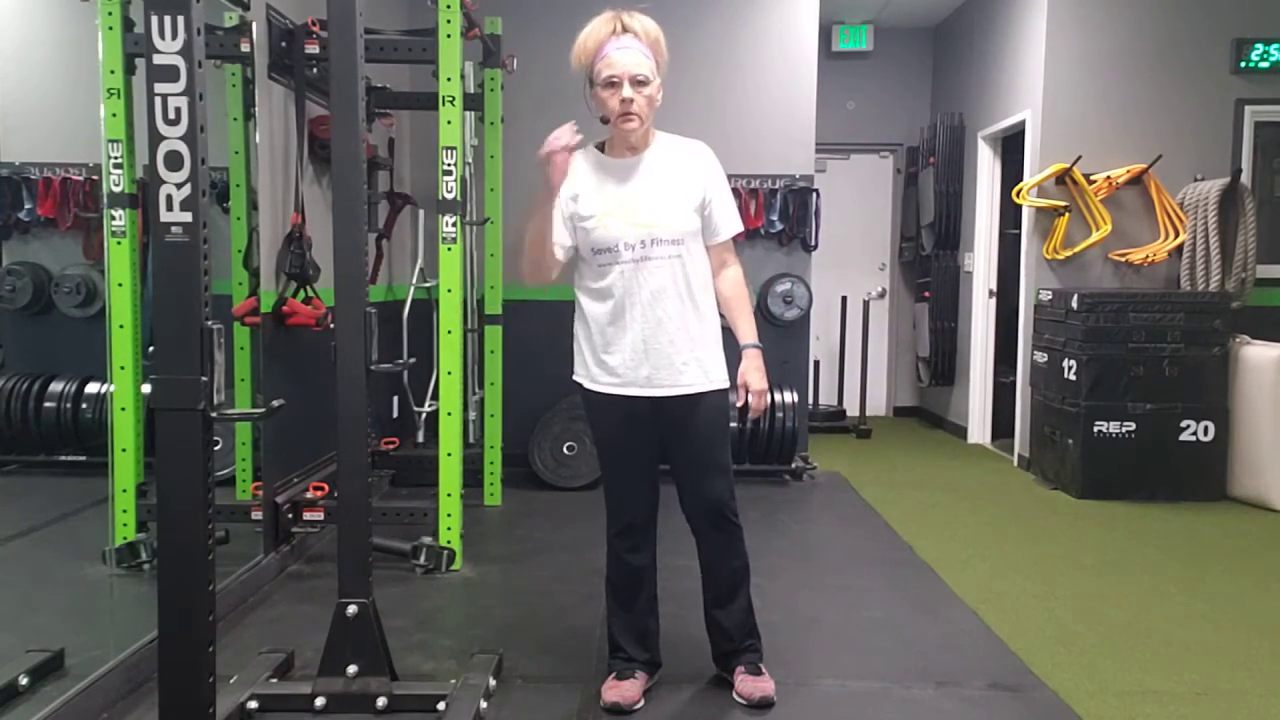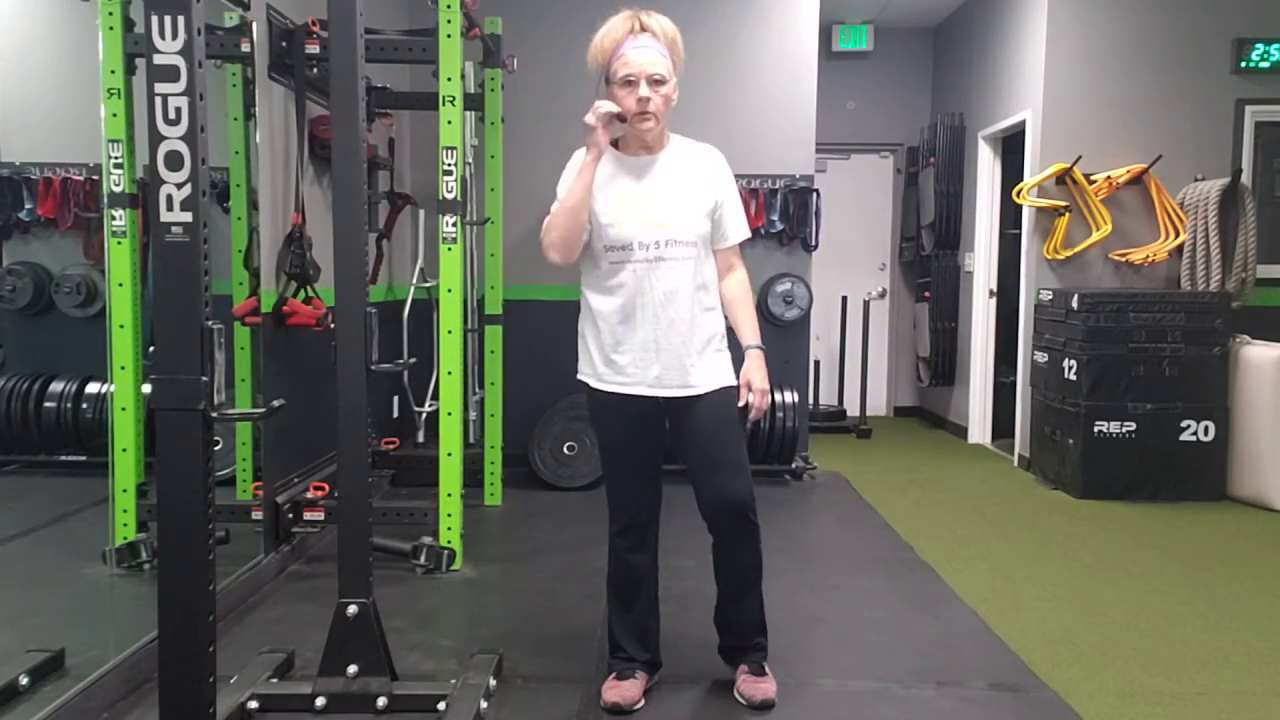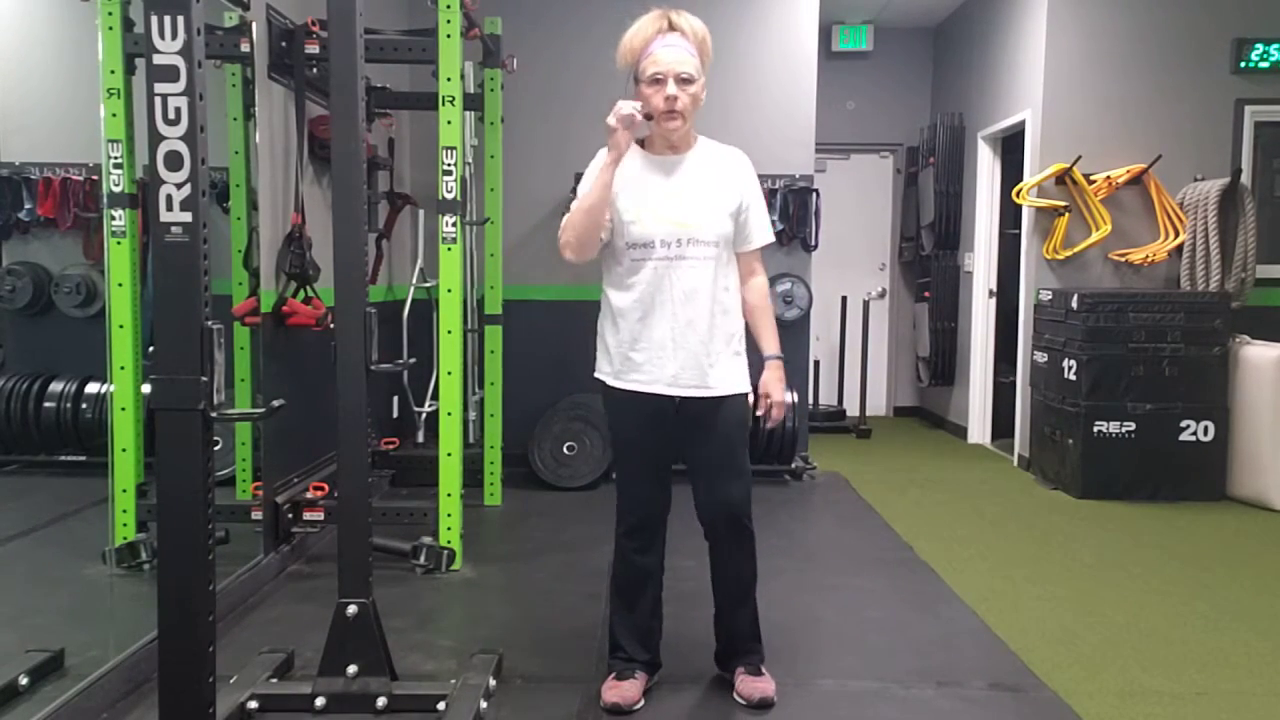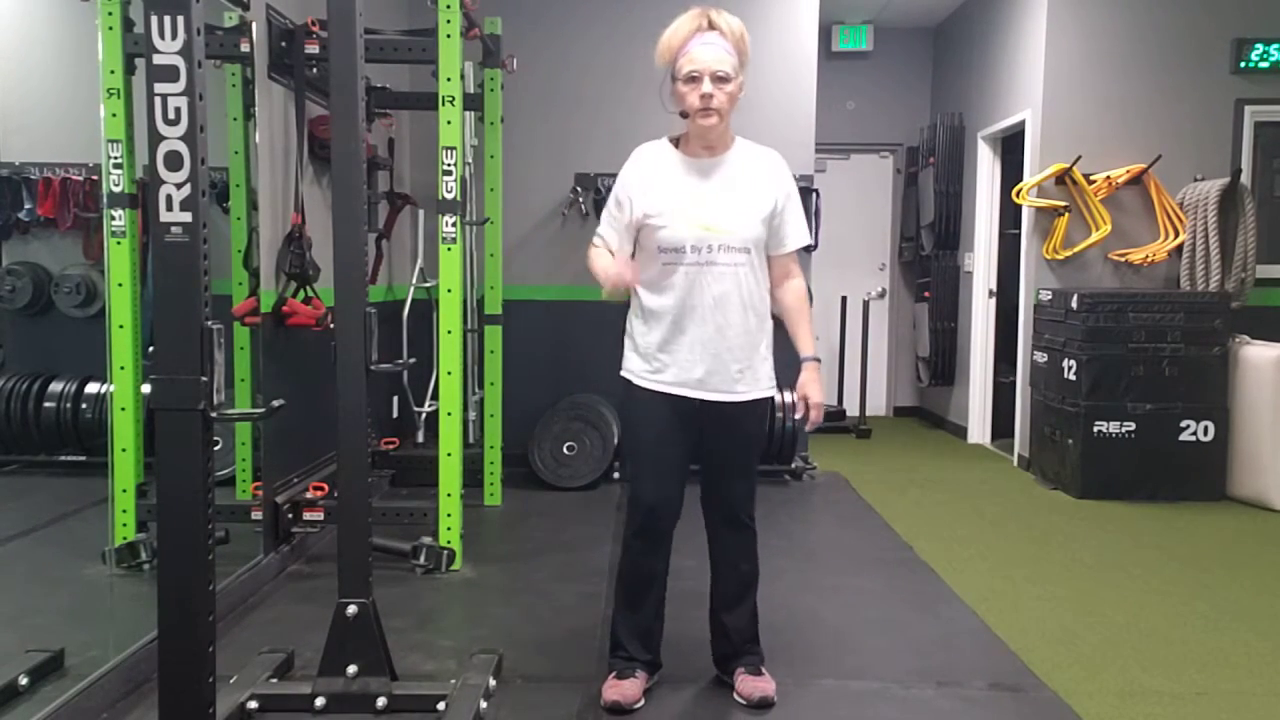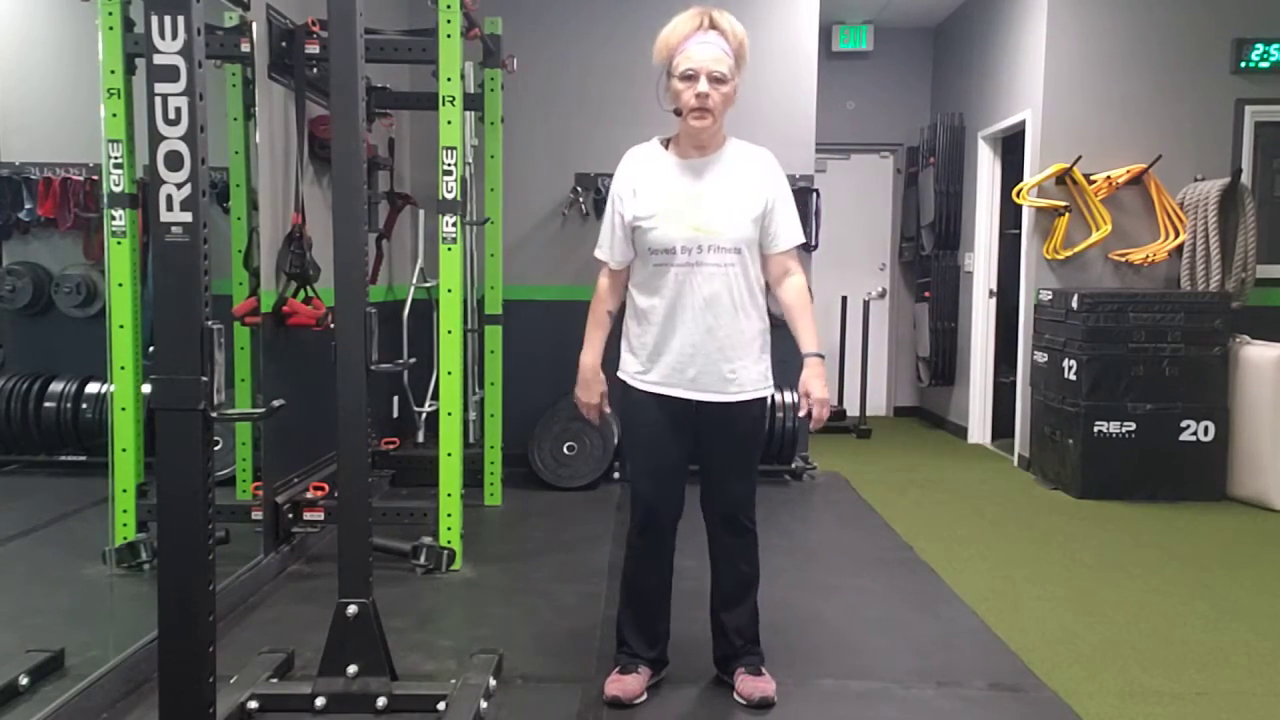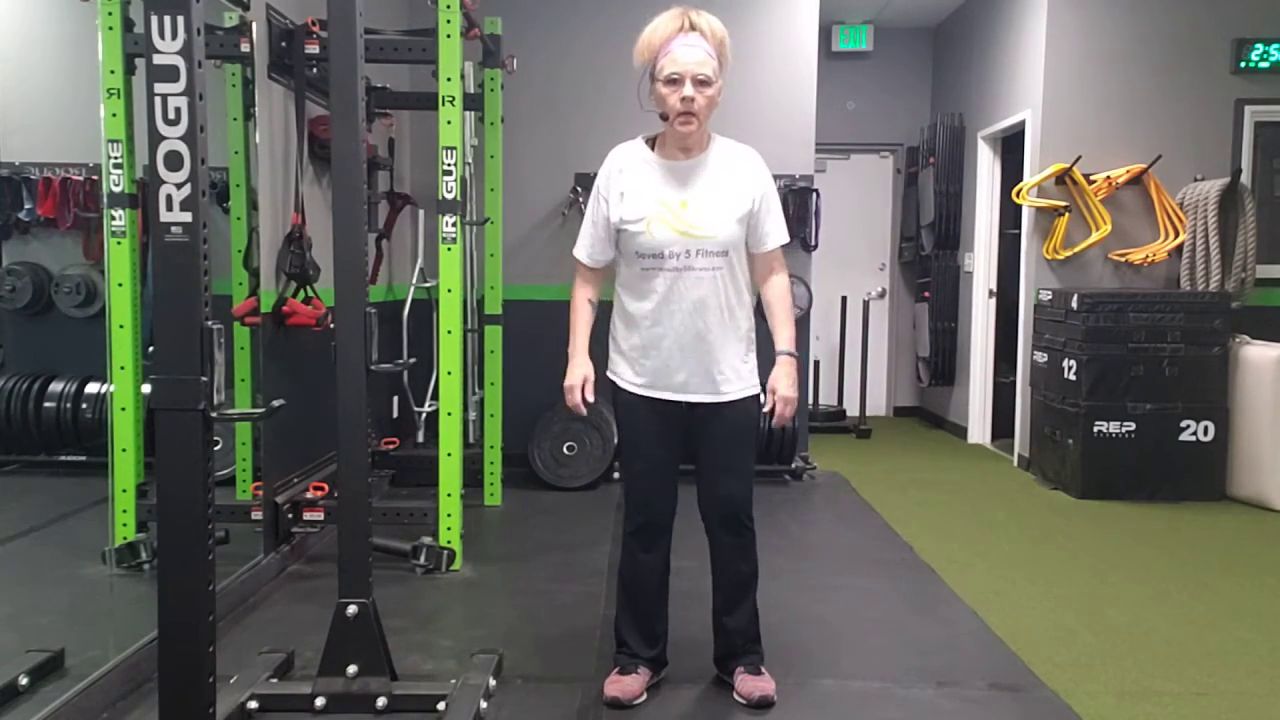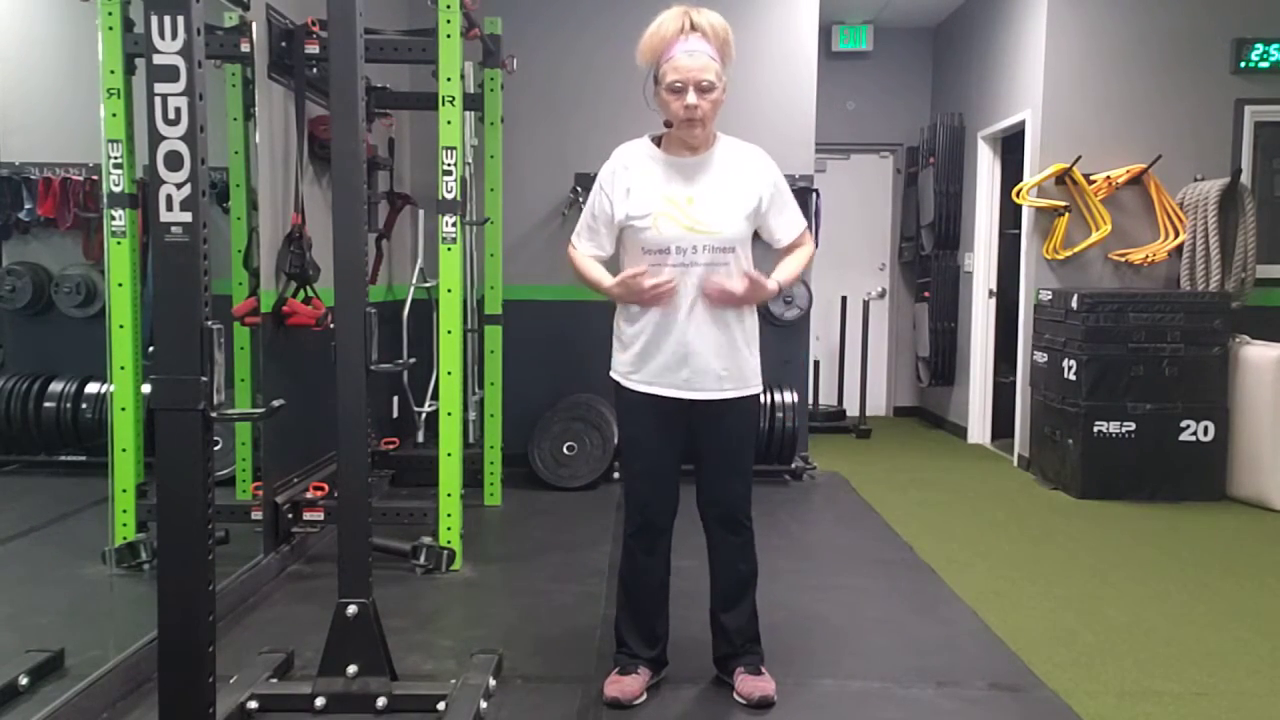
dt=0.3s
person 1, frame 1
left shoulder: (694, 162)
right shoulder: (576, 172)
left elbow: (724, 266)
right elbow: (539, 272)
left wrist: (751, 349)
right wrist: (551, 186)
left hip: (695, 377)
right hip: (613, 382)
left knee: (715, 515)
right knee: (629, 524)
left ankle: (741, 653)
right ankle: (632, 659)
person 1, frame 2
left shoulder: (706, 165)
right shoulder: (588, 166)
left elbow: (730, 270)
right elbow: (558, 251)
left wrist: (753, 352)
right wrist: (595, 153)
left hip: (703, 375)
right hip: (619, 379)
left knee: (733, 508)
right knee: (632, 524)
left ankle: (746, 651)
right ankle: (632, 658)
person 1, frame 3
left shoulder: (731, 167)
right shoulder: (614, 163)
left elbow: (751, 275)
right elbow: (574, 250)
left wrist: (773, 360)
right wrist: (613, 157)
left hip: (717, 379)
right hip: (634, 379)
left knee: (729, 518)
right knee: (639, 523)
left ankle: (741, 655)
right ankle: (632, 659)
person 1, frame 4
left shoulder: (767, 170)
right shoulder: (647, 165)
left elbow: (786, 277)
right elbow: (600, 254)
left wrist: (809, 362)
right wrist: (609, 269)
left hip: (741, 383)
right hip: (657, 379)
left knee: (733, 522)
right knee: (649, 519)
left ankle: (740, 655)
right ankle: (632, 658)
person 1, frame 5
left shoulder: (759, 169)
right shoulder: (638, 168)
left elbow: (786, 273)
right elbow: (611, 277)
left wrist: (812, 358)
right wrist: (589, 363)
left hip: (737, 384)
right hip: (652, 381)
left knee: (733, 520)
right knee: (651, 521)
left ankle: (741, 656)
right ankle: (638, 654)
person 1, frame 6
left shoulder: (746, 168)
right shoulder: (622, 167)
left elbow: (771, 273)
right elbow: (589, 273)
left wrist: (785, 357)
right wrist: (577, 356)
left hip: (728, 383)
right hip: (644, 383)
left knee: (731, 519)
right knee: (646, 523)
left ankle: (741, 655)
right ankle: (638, 655)
person 1, frame 7
left shoulder: (752, 166)
right shoulder: (627, 165)
left elbow: (802, 245)
right elbow: (579, 250)
left wrist: (767, 287)
right wrist: (614, 287)
left hip: (729, 379)
right hip: (647, 379)
left knee: (729, 518)
right knee: (647, 520)
left ankle: (741, 655)
right ankle: (638, 656)
